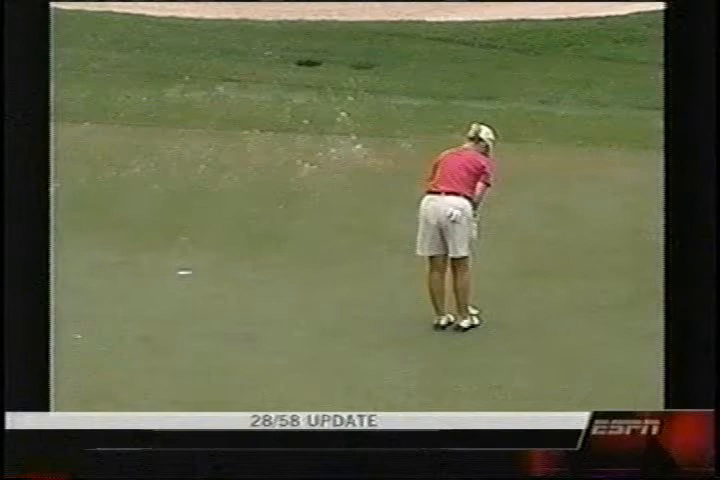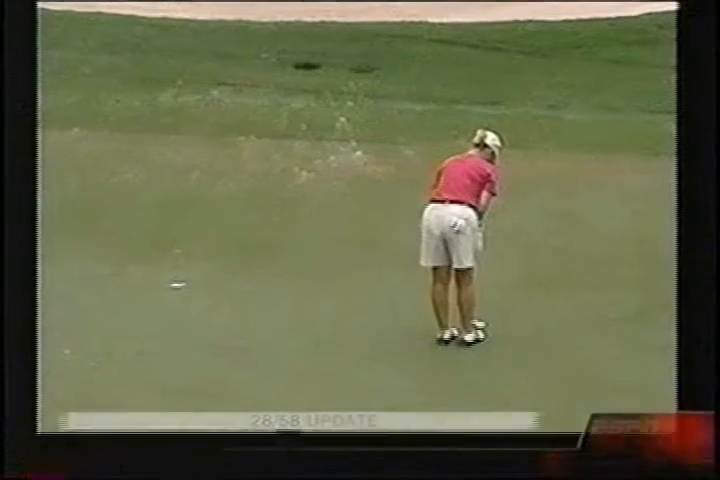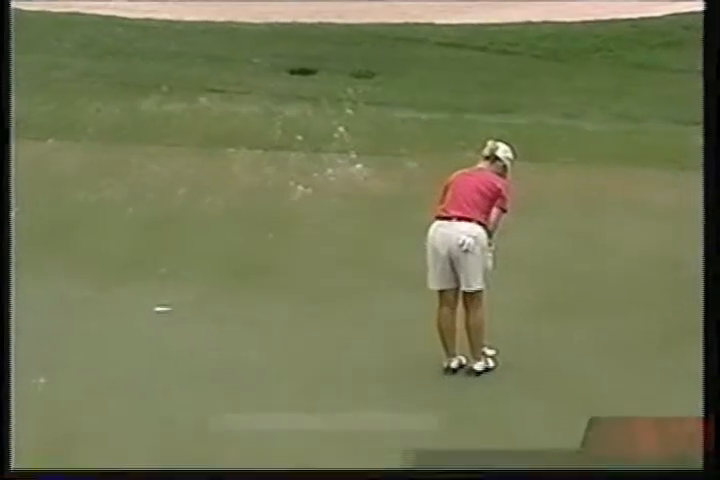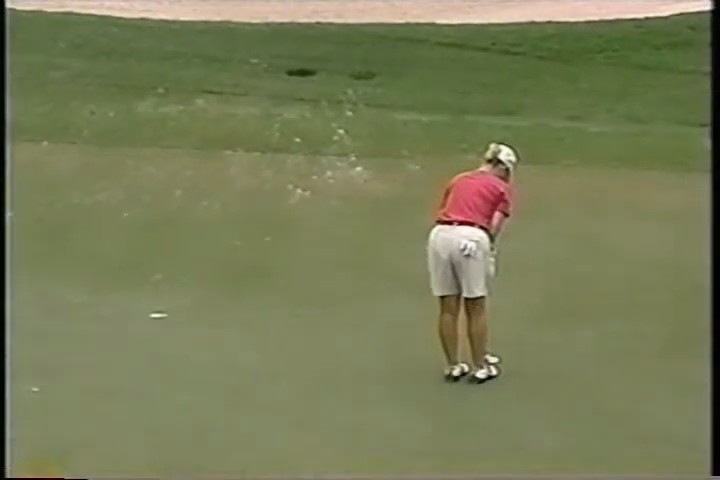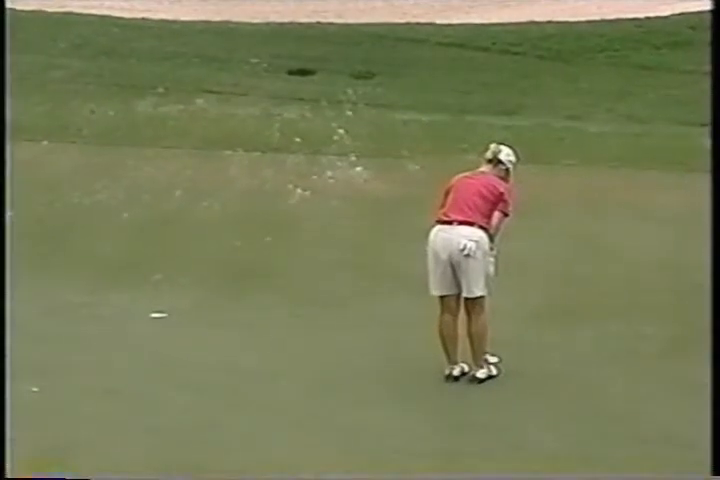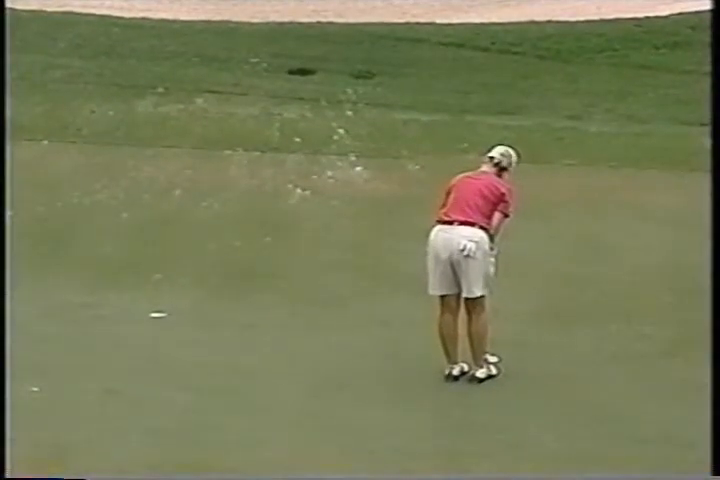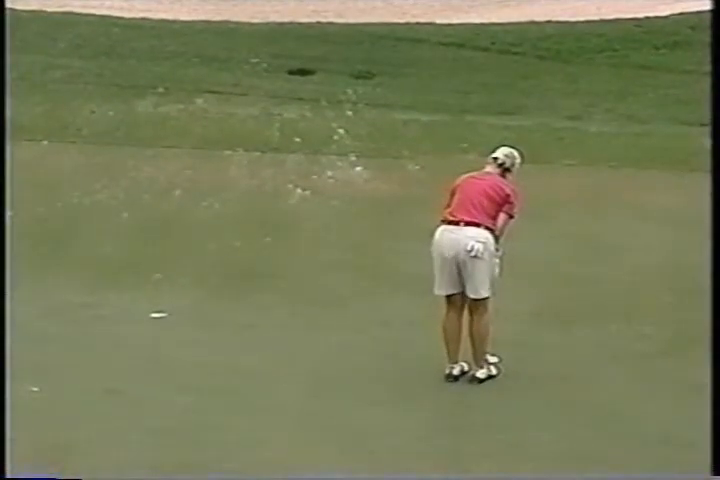
dt=0.3s
person 1, frame 1
left shoulder: (444, 155)
right shoulder: (484, 162)
right elbow: (477, 196)
right wrist: (471, 215)
left hip: (430, 204)
right hip: (457, 207)
left knee: (436, 267)
right knee: (461, 267)
left ankle: (440, 316)
right ankle: (464, 318)
person 1, frame 2
left shoulder: (448, 162)
right shoulder: (489, 169)
right elbow: (482, 205)
right wrist: (477, 224)
left hip: (433, 213)
right hip: (461, 216)
left knee: (439, 278)
right knee: (465, 279)
left ankle: (444, 330)
right ankle: (468, 331)
person 1, frame 3
left shoulder: (456, 176)
right shoulder: (500, 184)
right elbow: (492, 223)
right wrist: (486, 243)
left hip: (439, 231)
right hip: (469, 235)
left knee: (446, 302)
right knee: (474, 304)
left ankle: (451, 358)
right ankle: (477, 360)
person 1, frame 4
left shoulder: (457, 180)
right shoulder: (502, 188)
right elbow: (494, 227)
right wrist: (488, 247)
left hip: (440, 235)
right hip: (471, 239)
left knee: (448, 308)
right knee: (476, 309)
left ankle: (453, 366)
right ankle: (480, 368)
person 1, frame 5
left shoulder: (457, 180)
right shoulder: (501, 188)
right elbow: (494, 227)
right wrist: (488, 249)
left hip: (439, 236)
right hip: (470, 239)
left knee: (448, 308)
right knee: (476, 309)
left ankle: (453, 366)
right ankle: (480, 367)
person 1, frame 6
left shoulder: (458, 180)
right shoulder: (503, 189)
right elbow: (494, 227)
right wrist: (488, 248)
left hip: (440, 235)
right hip: (471, 239)
left knee: (448, 308)
right knee: (476, 309)
left ankle: (453, 366)
right ankle: (480, 367)
person 1, frame 7
left shoulder: (462, 180)
right shoulder: (508, 190)
right elbow: (498, 229)
right wrist: (493, 249)
left hip: (445, 236)
right hip: (476, 239)
left knee: (453, 307)
right knee: (478, 309)
left ankle: (453, 365)
right ankle: (480, 367)
